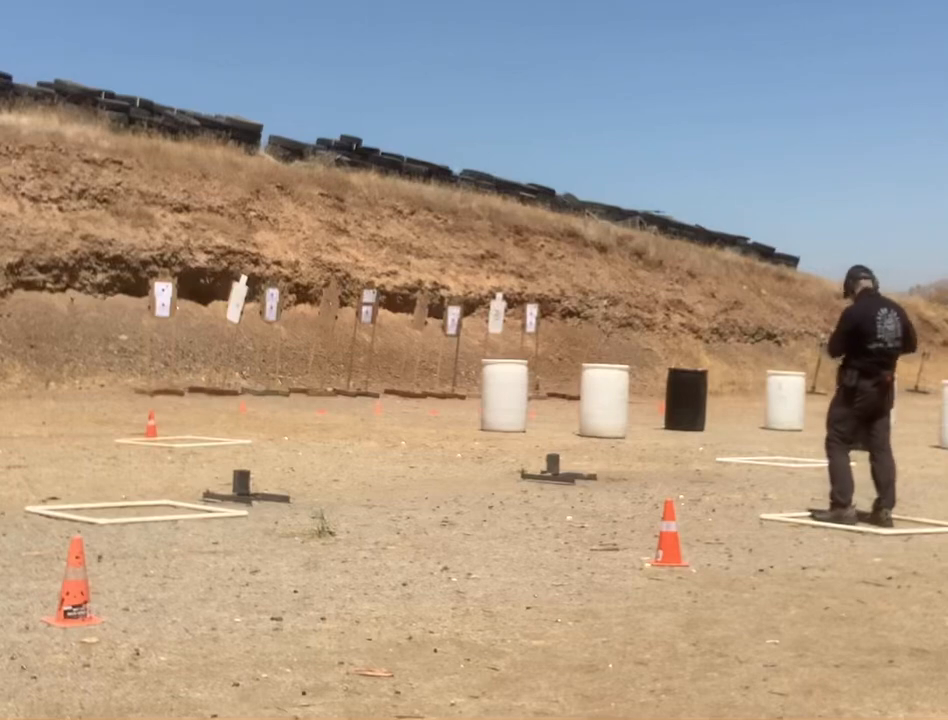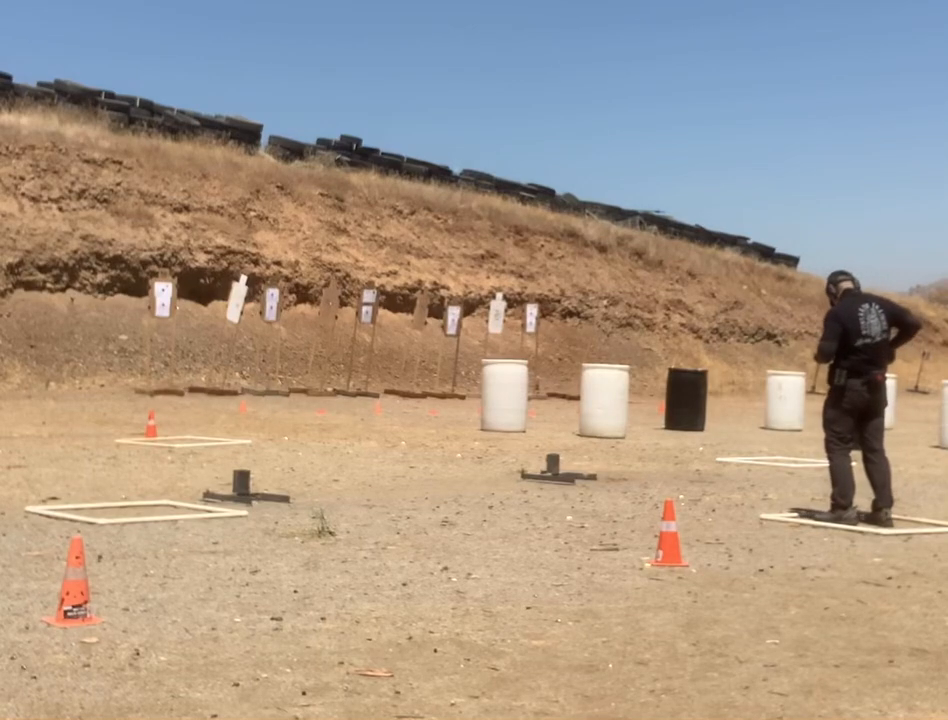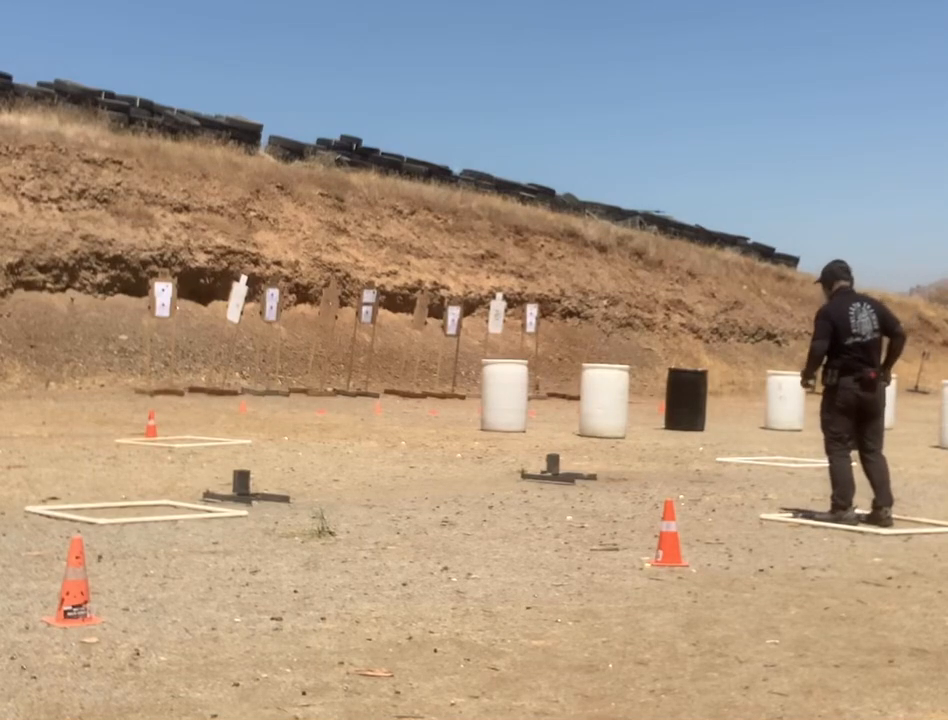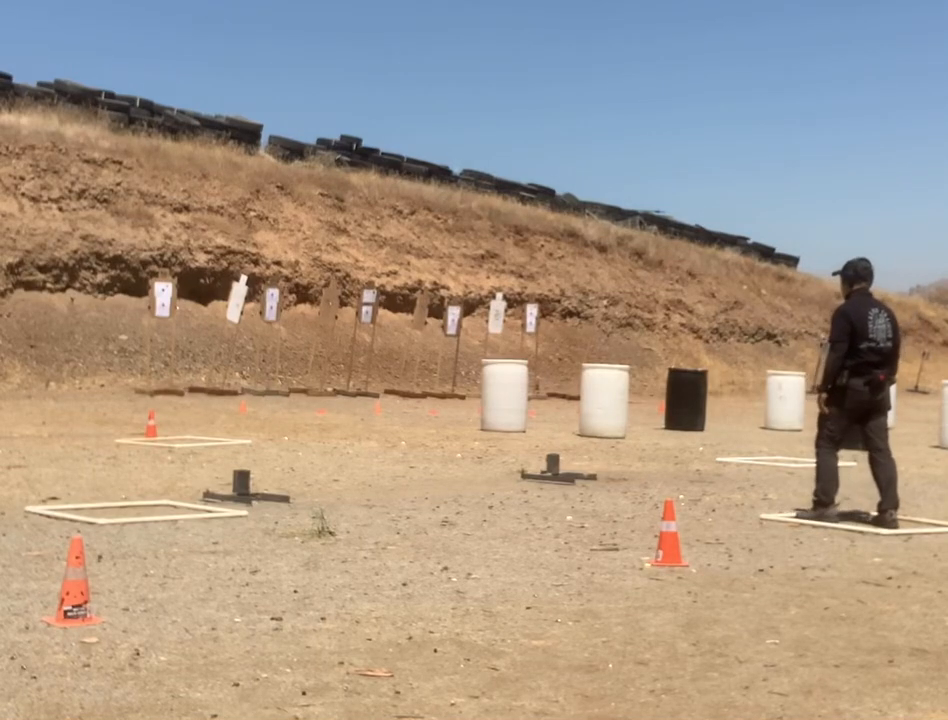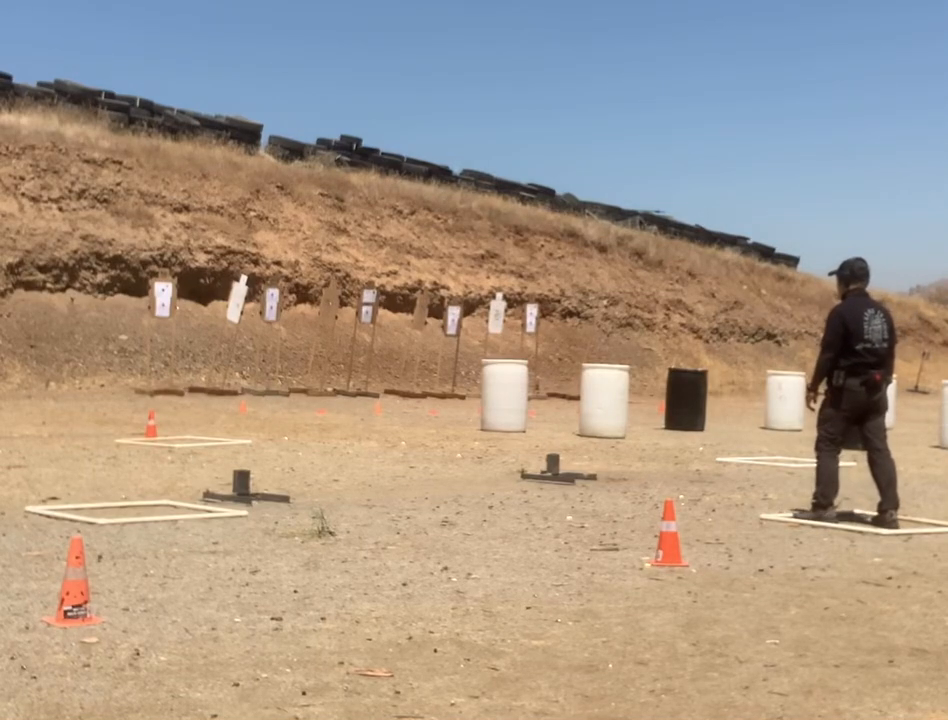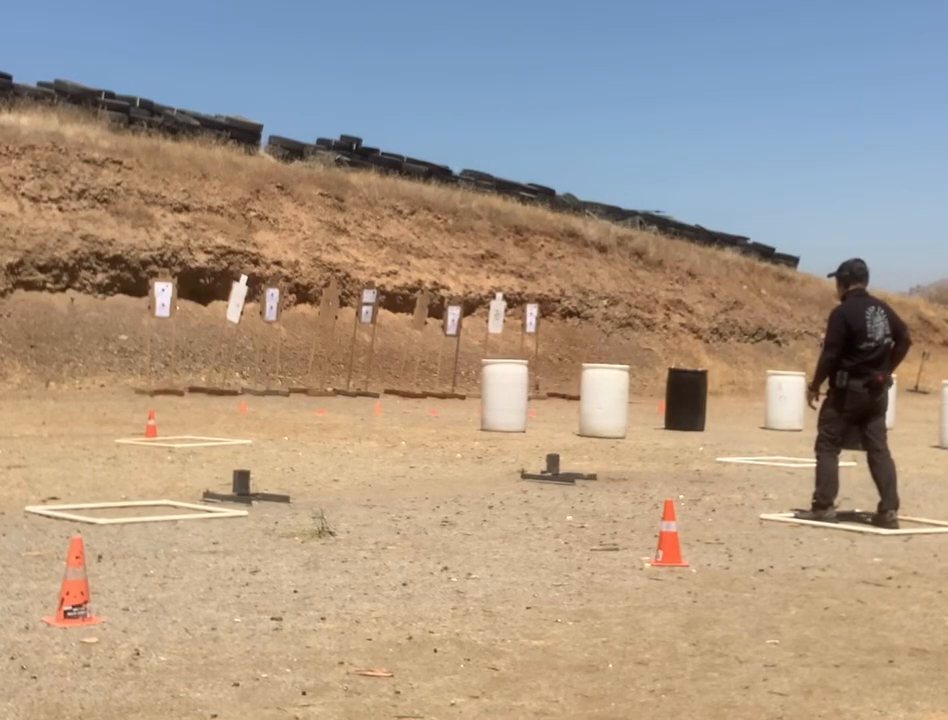
dt=0.5s
person 1, frame 1
left shoulder: (854, 312)
right shoulder: (896, 310)
left elbow: (835, 349)
right elbow: (910, 345)
left wrist: (849, 347)
left hip: (856, 387)
right hip: (884, 388)
left knee: (838, 446)
right knee: (881, 449)
left ankle: (842, 507)
right ankle: (883, 509)
person 1, frame 2
left shoulder: (838, 312)
right shoulder: (881, 304)
left elbow: (826, 351)
right elbow: (913, 323)
left wrist: (819, 357)
right wrist: (891, 346)
left hip: (847, 387)
right hip: (876, 387)
left knee: (838, 448)
right knee: (874, 449)
left ankle: (843, 509)
right ankle: (883, 509)
person 1, frame 3
left shoulder: (828, 311)
right shoulder: (873, 305)
left elbow: (818, 350)
right elbow: (899, 335)
left wrist: (807, 374)
right wrist: (886, 368)
left hip: (842, 386)
right hip: (872, 386)
left knee: (838, 449)
right knee: (872, 450)
left ankle: (843, 509)
right ankle: (883, 508)
person 1, frame 4
left shoulder: (846, 311)
right shoulder: (887, 313)
left elbow: (837, 354)
right elbow: (894, 353)
left wrist: (824, 389)
left hip: (849, 388)
right hip: (878, 390)
left knee: (827, 445)
right knee: (880, 449)
left ankle: (825, 505)
right ankle: (888, 510)
person 1, frame 5
left shoulder: (841, 312)
right shoulder: (883, 313)
left elbow: (828, 354)
right elbow: (890, 354)
left wrist: (813, 386)
left hip: (846, 389)
right hip: (875, 391)
left knee: (827, 447)
right knee: (879, 449)
left ankle: (823, 507)
right ankle: (889, 511)
person 1, frame 6
left shoulder: (843, 312)
right shoulder: (883, 309)
left elbow: (830, 354)
right elbow: (904, 340)
left wrist: (815, 386)
left hip: (848, 389)
right hip: (877, 390)
left knee: (827, 447)
right knee: (879, 449)
left ankle: (823, 507)
right ankle: (889, 511)
